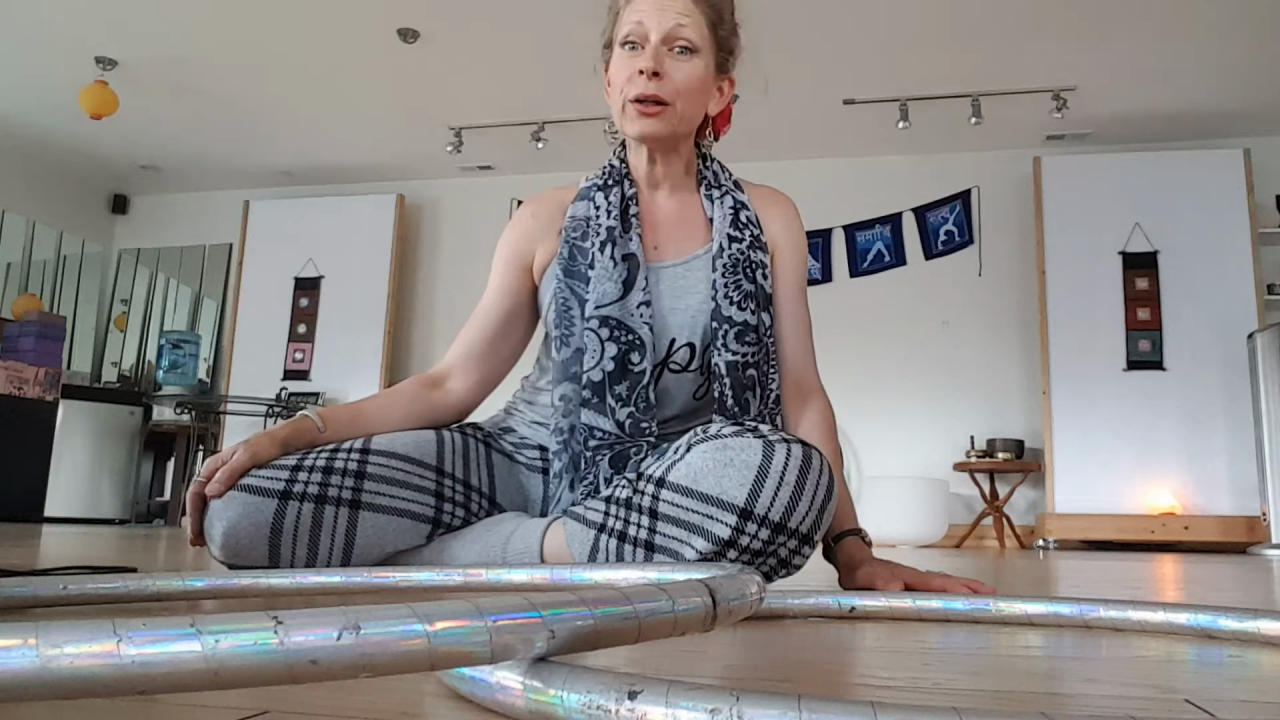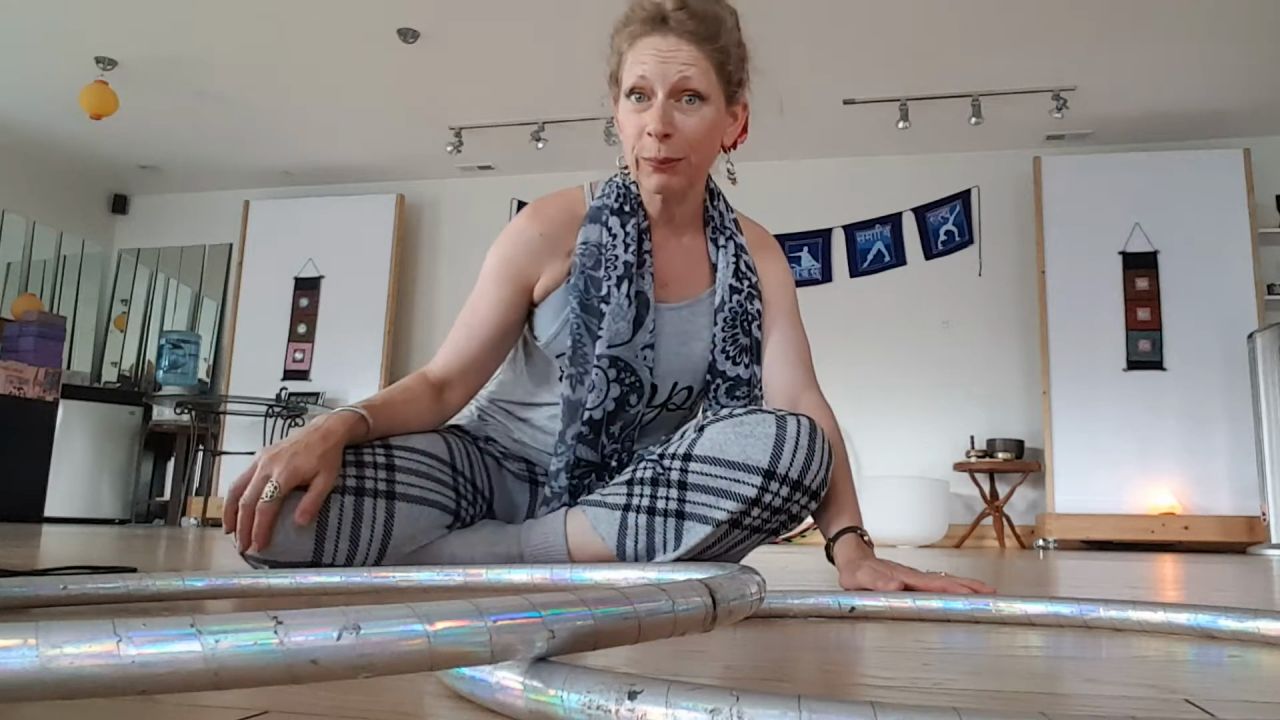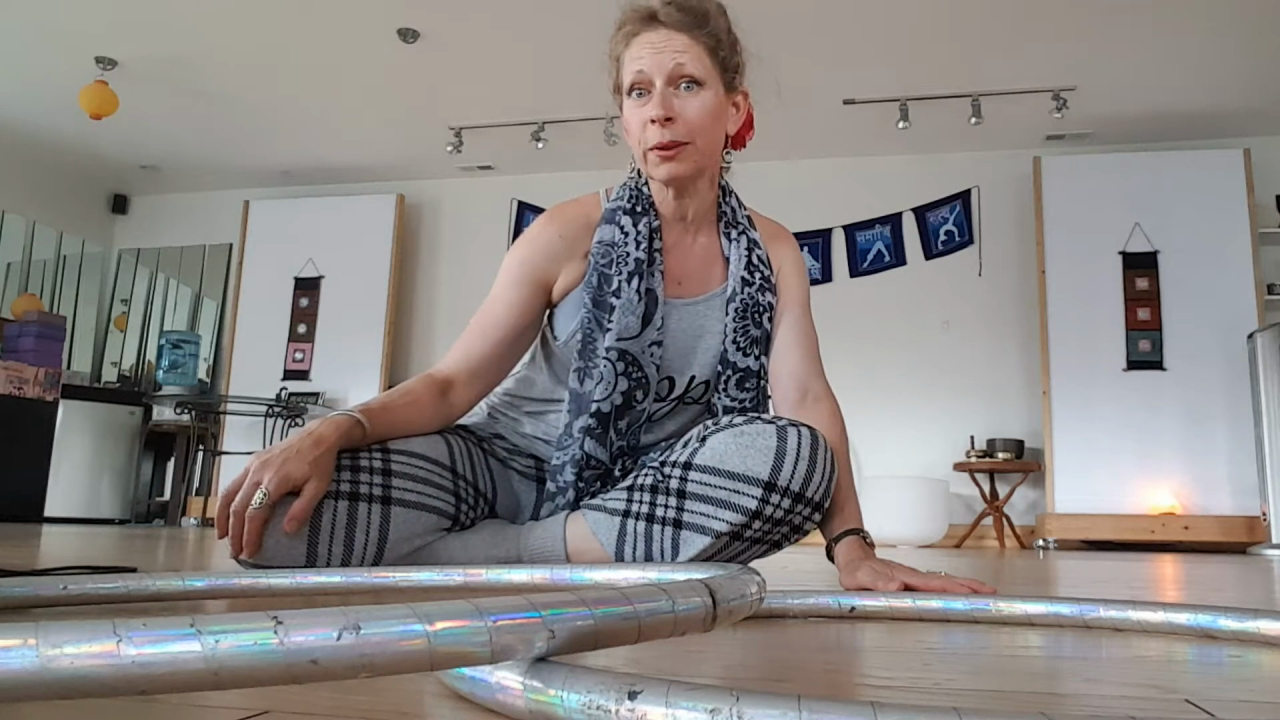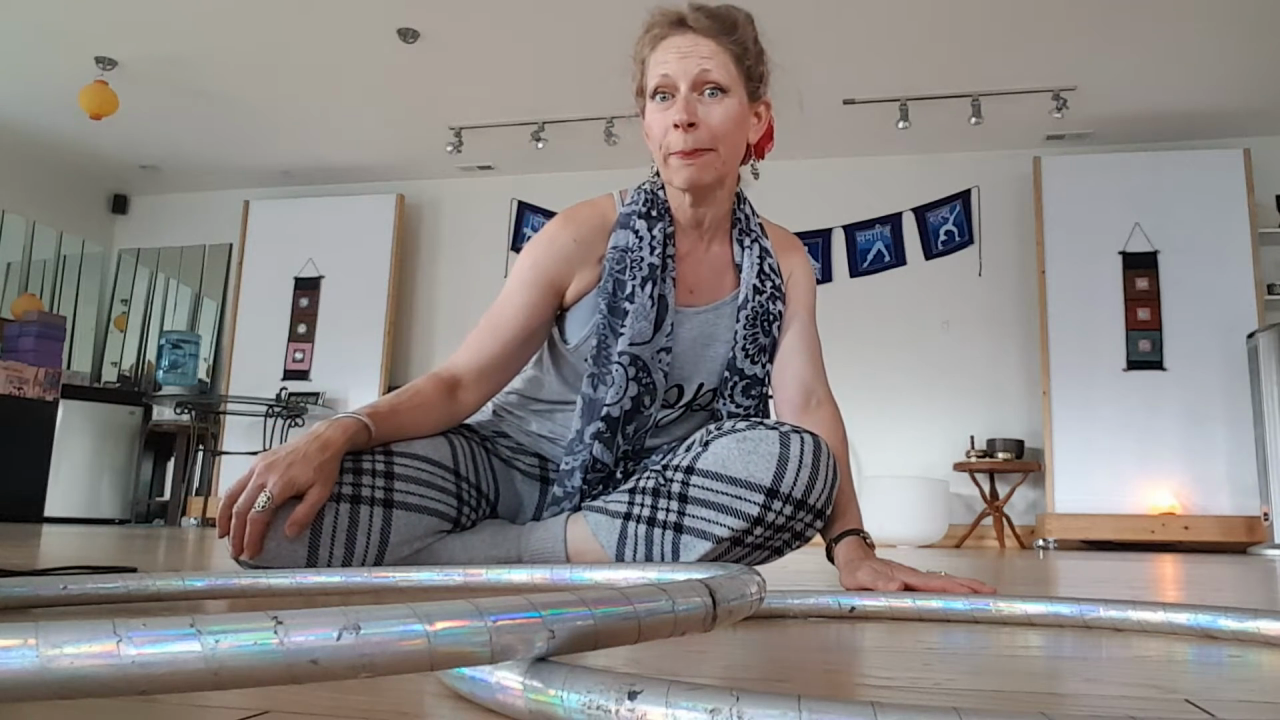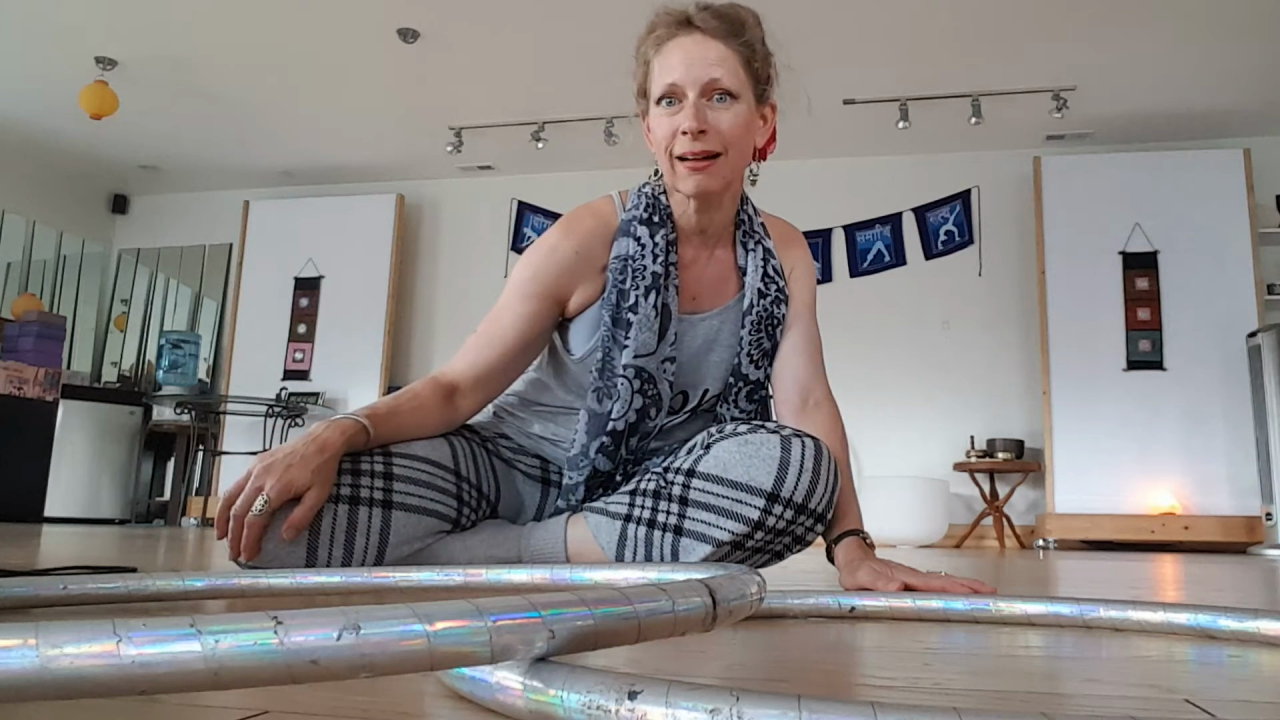
dt=1s
person 1, frame 1
left shoulder: (766, 221)
right shoulder: (548, 223)
left elbow: (799, 397)
right elbow: (452, 383)
left wrist: (852, 551)
right wrist: (288, 436)
left hip: (672, 494)
right hip: (528, 466)
left knee: (777, 474)
right knee: (245, 515)
left ankle: (424, 568)
person 1, frame 2
left shoulder: (754, 255)
right shoulder: (552, 229)
left elbow: (799, 403)
right elbow: (443, 383)
left wrist: (850, 549)
right wrist: (338, 428)
left hip: (636, 496)
right hip: (502, 467)
left knee: (785, 445)
right knee: (288, 512)
left ankle: (450, 561)
person 1, frame 3
left shoulder: (770, 252)
right shoulder: (571, 233)
left elbow: (804, 399)
right elbow: (452, 384)
left wrist: (851, 547)
right wrist: (333, 432)
left hip: (647, 492)
right hip: (515, 465)
left knee: (789, 456)
right knee: (280, 515)
left ankle: (483, 559)
person 1, frame 4
left shoulder: (781, 260)
right shoulder: (588, 235)
left elbow: (807, 406)
right elbow: (460, 383)
left wrist: (851, 547)
right wrist: (337, 434)
left hip: (651, 492)
right hip: (519, 463)
left knee: (794, 461)
right knee: (282, 518)
left ankle: (487, 559)
person 1, frame 5
left shoulder: (783, 255)
right shoulder: (592, 239)
left elbow: (806, 405)
right elbow: (457, 388)
left wrist: (852, 548)
right wrist: (335, 437)
left hip: (651, 492)
right hip: (521, 464)
left knee: (795, 467)
right knee: (284, 519)
left ankle: (492, 560)
